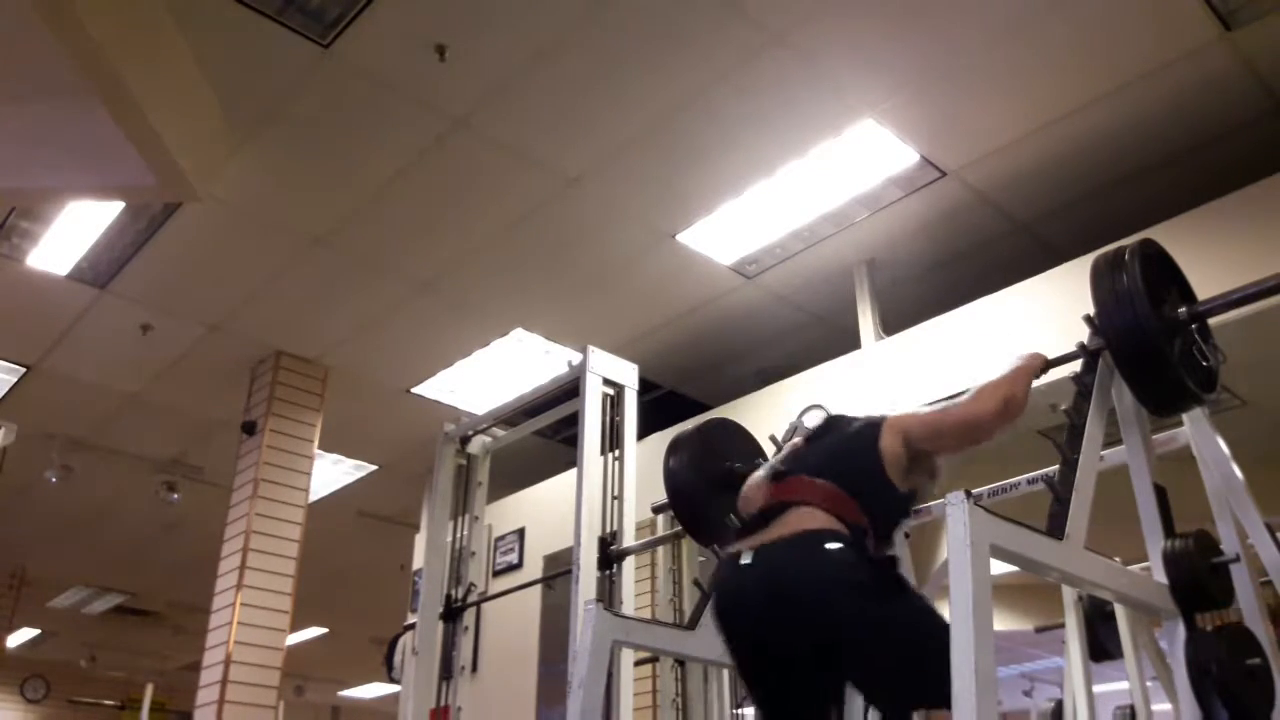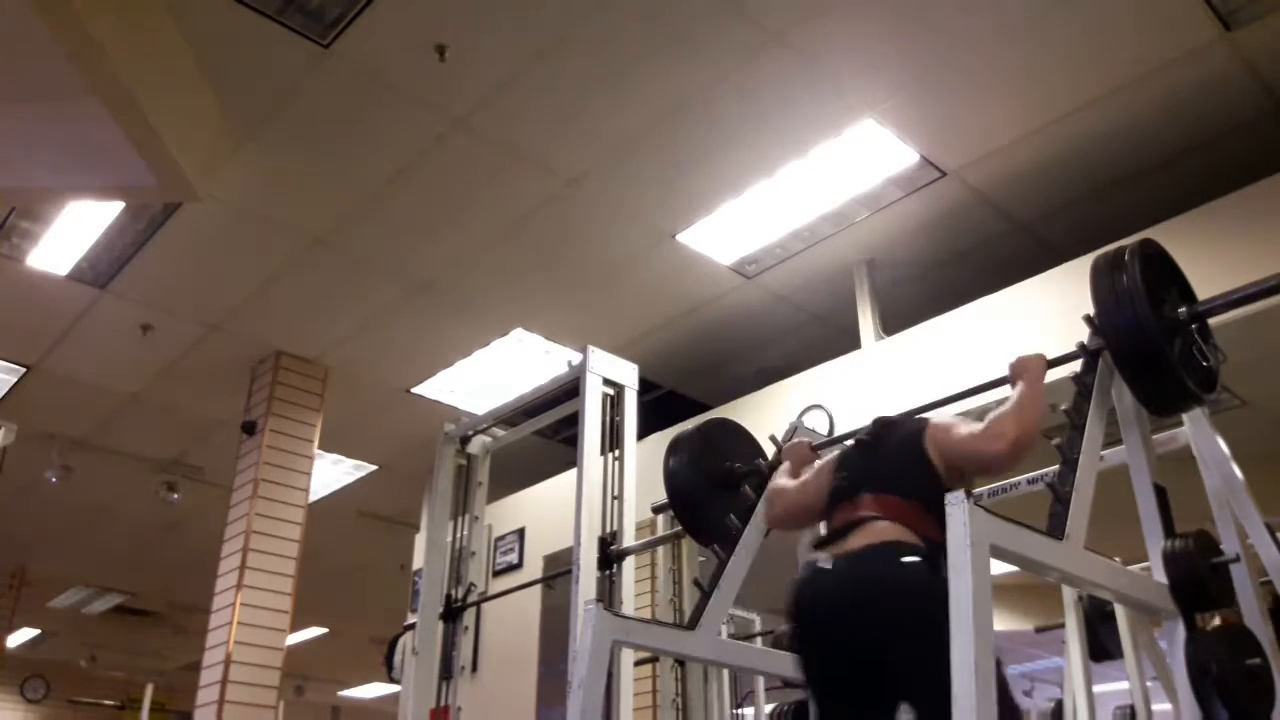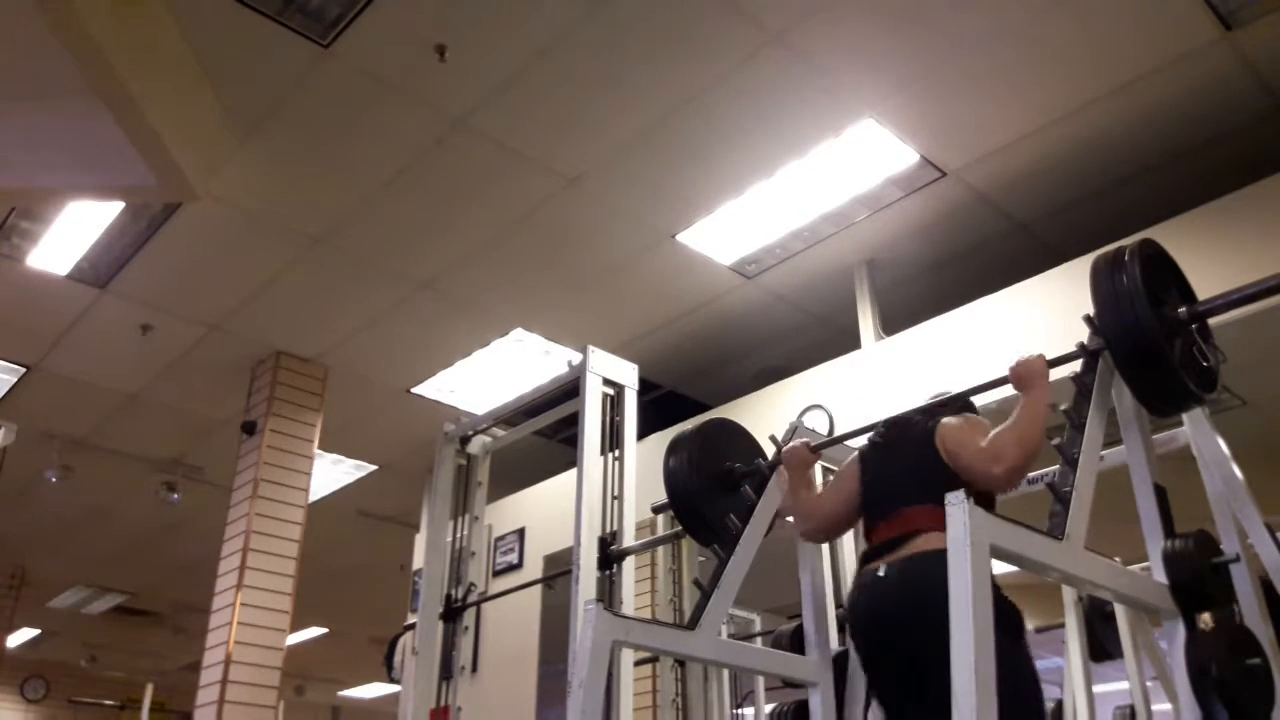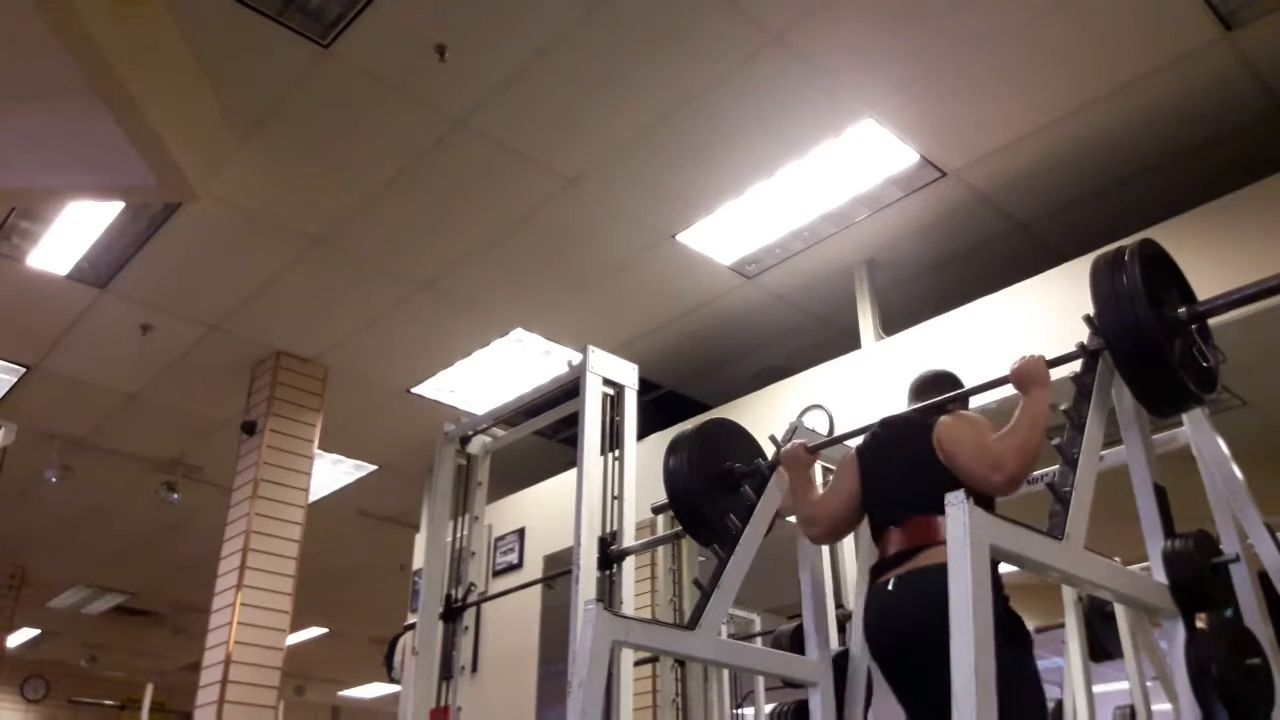
dt=0.2s
person 1, frame 1
left shoulder: (815, 443)
right shoulder: (900, 433)
left elbow: (751, 500)
right elbow: (987, 409)
right wrist: (1024, 368)
right hip: (818, 566)
person 1, frame 2
left shoulder: (852, 454)
right shoulder: (943, 434)
left elbow: (779, 510)
right elbow: (999, 444)
left wrist: (793, 464)
right wrist: (1030, 380)
left hip: (818, 592)
right hip: (893, 575)
person 1, frame 3
left shoulder: (870, 454)
right shoulder: (958, 429)
left elbow: (813, 523)
right elbow: (1002, 464)
left wrist: (798, 471)
right wrist: (1035, 388)
left hip: (871, 601)
right hip: (940, 585)
person 1, frame 4
left shoulder: (867, 451)
right shoulder: (956, 428)
left elbow: (820, 525)
right elbow: (1002, 470)
left wrist: (799, 471)
right wrist: (1035, 390)
left hip: (885, 610)
right hip: (949, 594)
